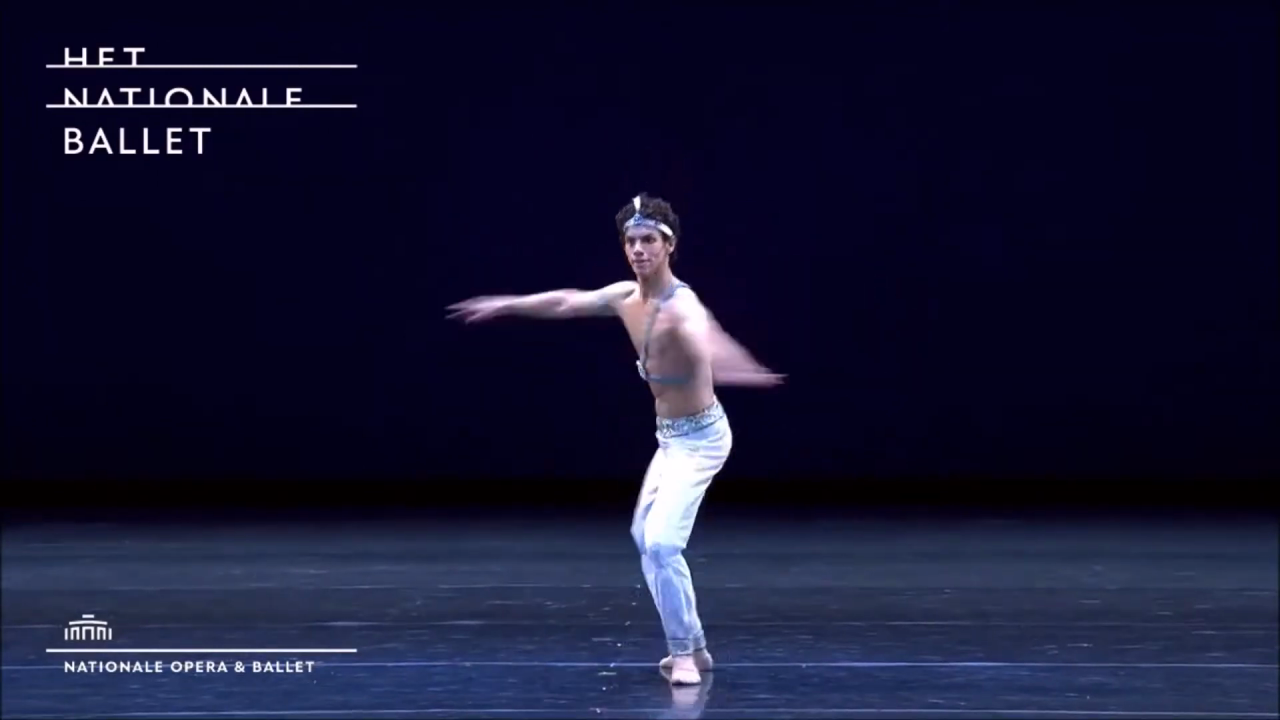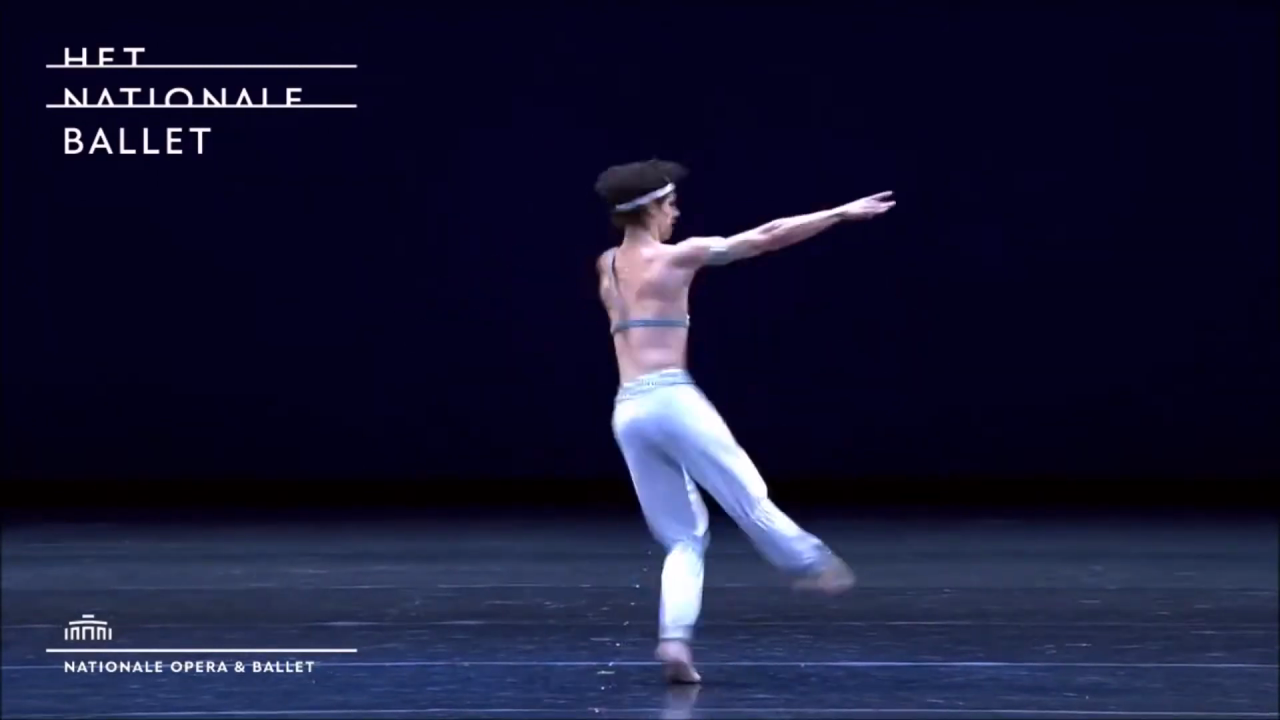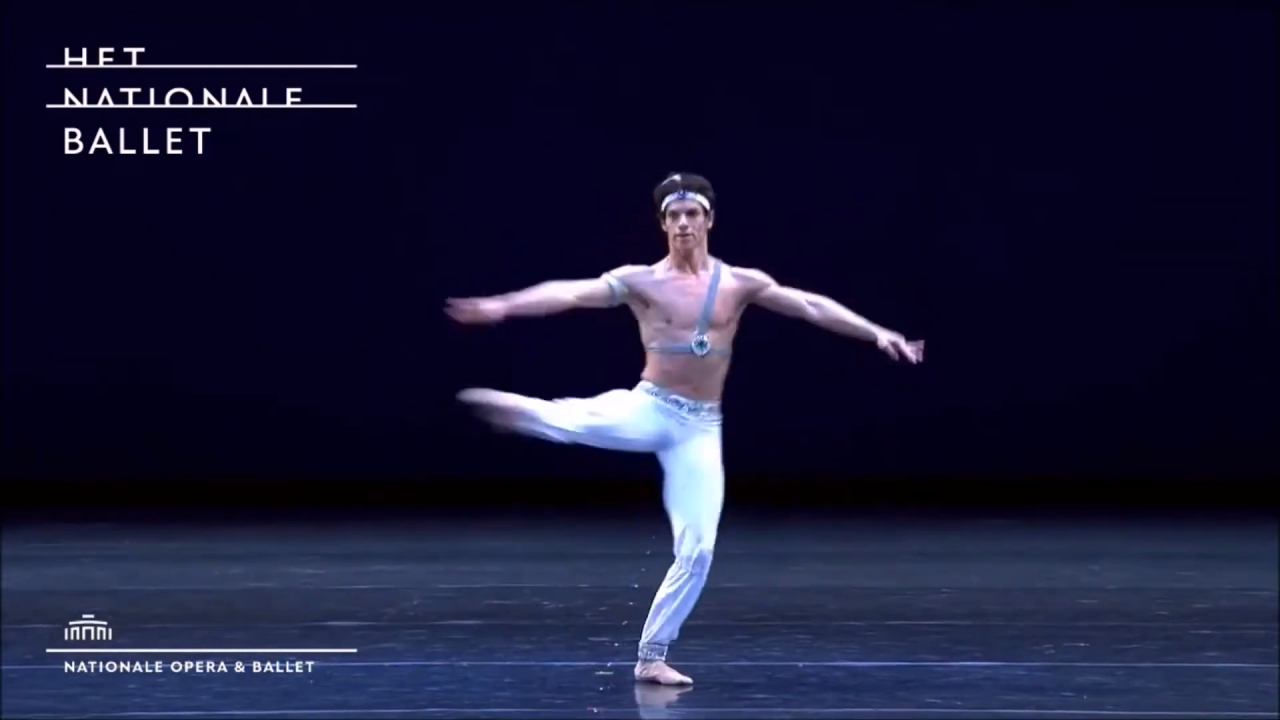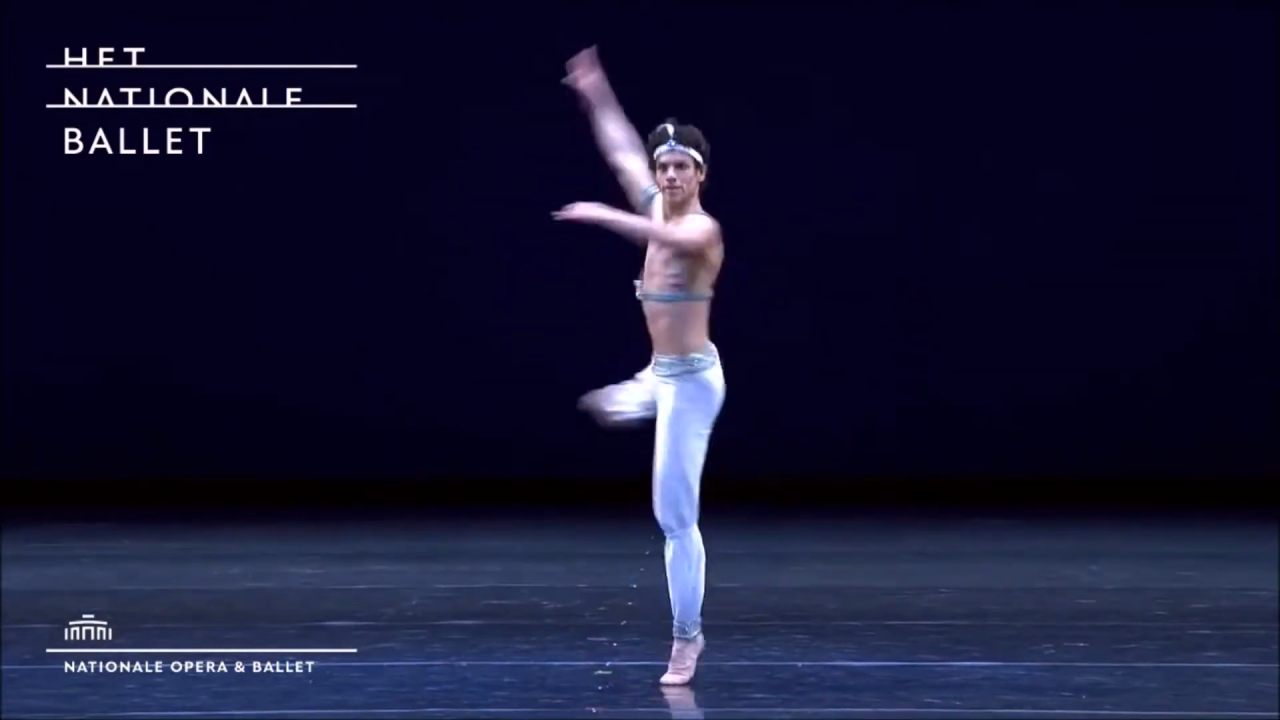
dt=0.2s
person 1, frame 1
left shoulder: (684, 307)
right shoulder: (626, 296)
left elbow: (708, 346)
right elbow: (571, 301)
left wrist: (738, 366)
right wrist: (503, 303)
left hip: (698, 442)
right hip: (672, 438)
left knee: (659, 542)
right knee: (645, 535)
left ankle: (687, 650)
right ankle: (690, 644)
person 1, frame 2
left shoulder: (610, 266)
right shoulder: (679, 255)
right elbow: (764, 237)
right wrist: (843, 212)
left hip: (633, 413)
right hip: (671, 403)
left knee: (681, 533)
right knee: (748, 498)
left ankle: (674, 641)
person 1, frame 3
left shoulder: (739, 282)
right shoulder: (640, 280)
left elbow: (814, 306)
right elbow: (568, 291)
left wrist: (880, 333)
right wrist: (500, 306)
left hip: (699, 428)
right hip: (647, 409)
left knee: (697, 552)
left ankle: (650, 656)
person 1, frame 4
left shoulder: (702, 228)
right shoulder: (652, 212)
left elbow: (675, 241)
right elbow: (627, 159)
left wrist: (620, 217)
right wrist: (596, 96)
left hip: (690, 378)
right hip: (670, 370)
left knee: (677, 518)
left ankle: (686, 638)
right ankle: (625, 400)
